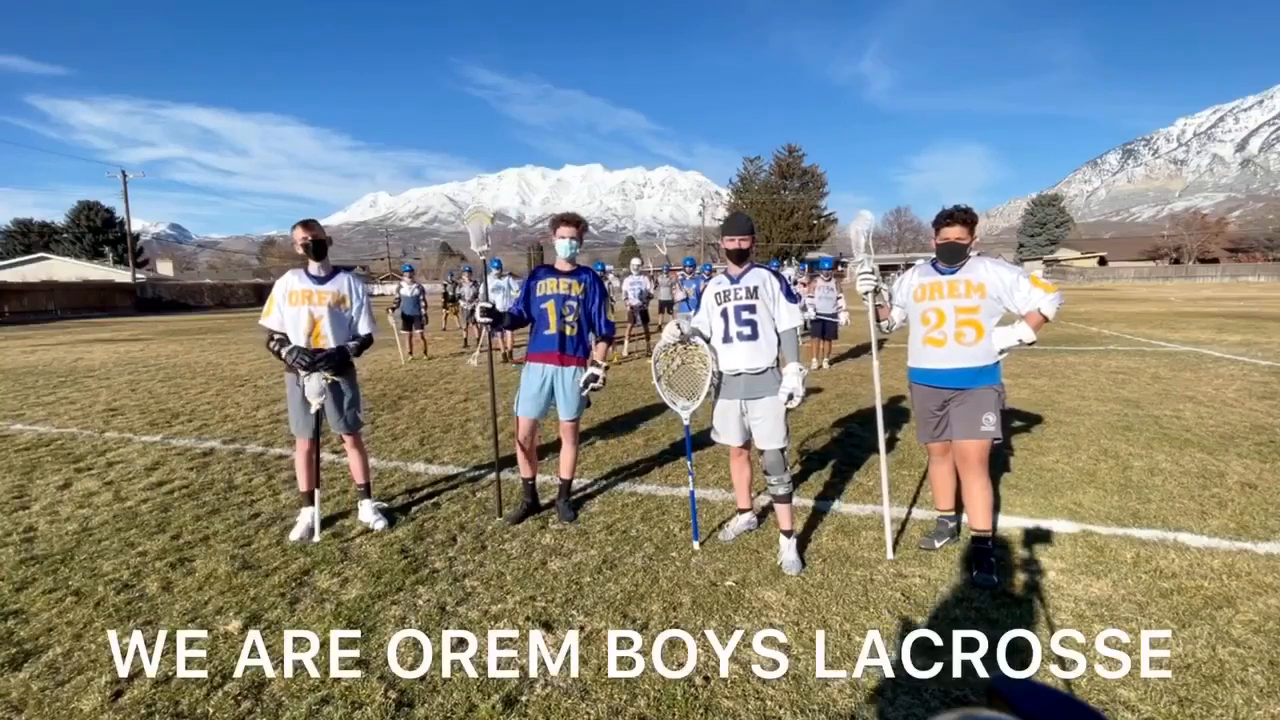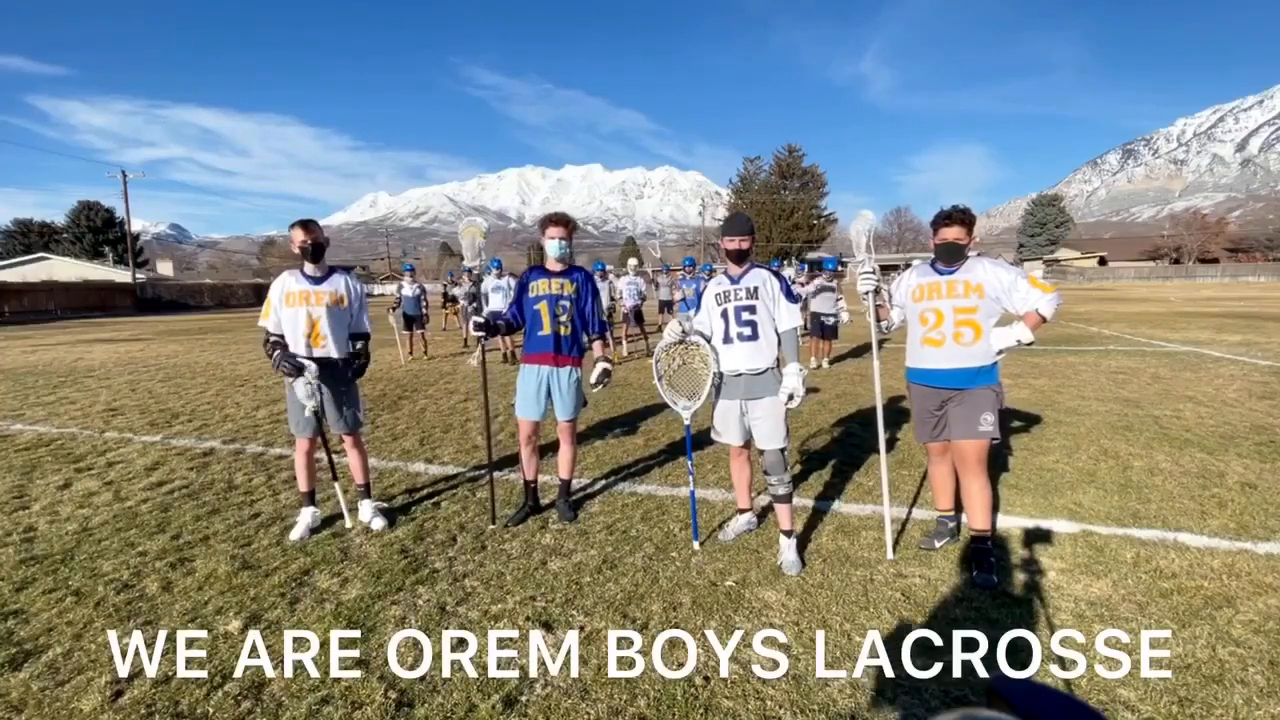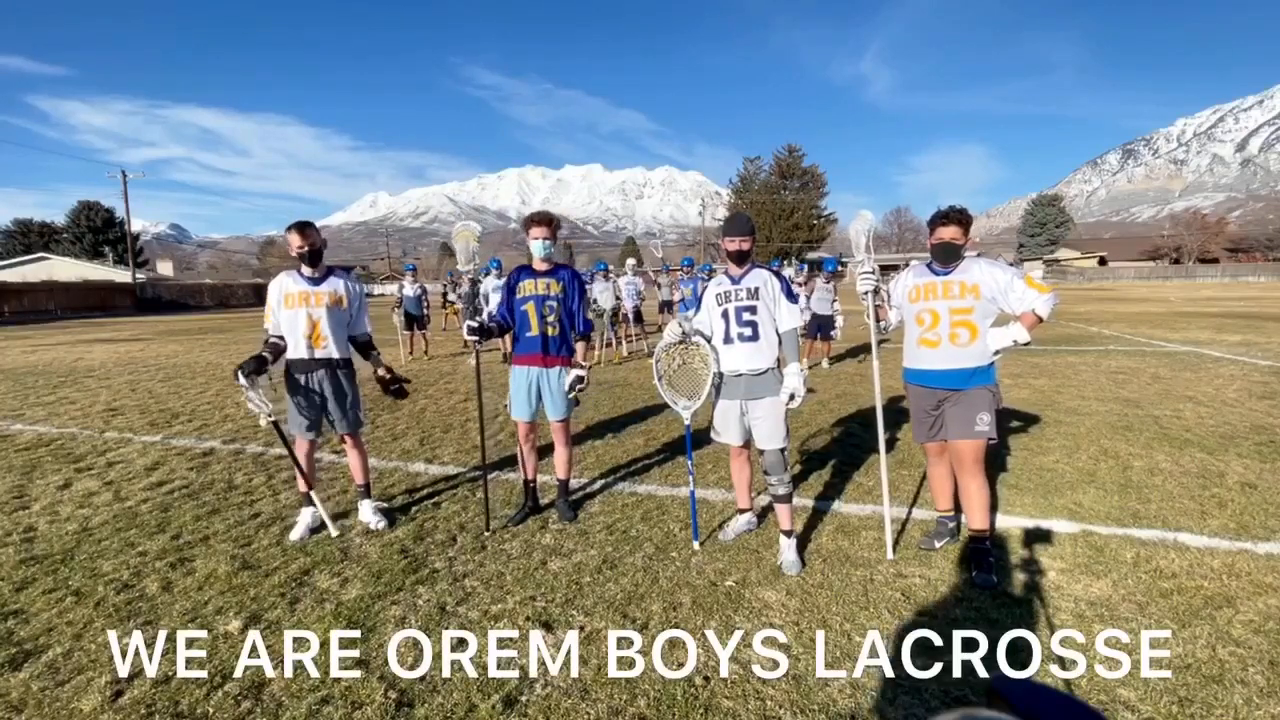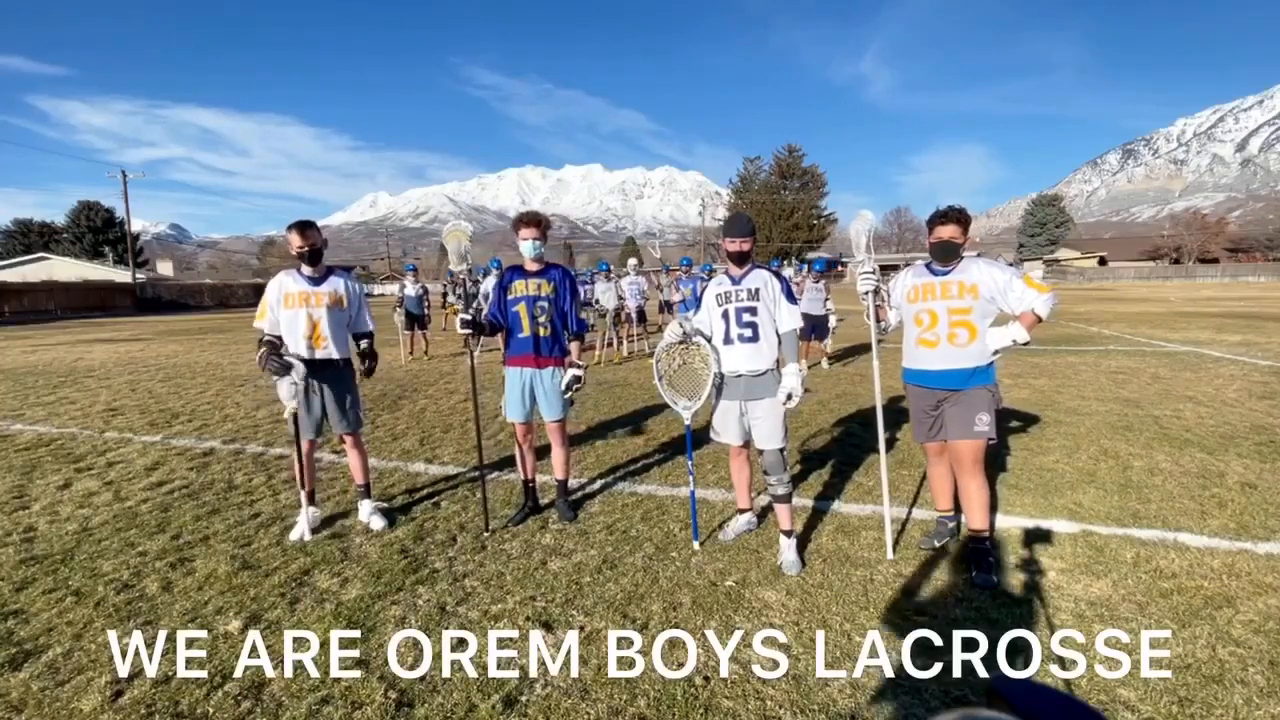
dt=0.4s
person 1, frame 1
left shoulder: (994, 273)
right shoulder: (913, 278)
left elbow: (1047, 297)
right elbow: (889, 319)
left wrist: (1017, 334)
right wrist: (875, 295)
left hip: (977, 383)
right hip: (927, 383)
left knee: (973, 461)
right knee: (938, 453)
left ankle: (983, 547)
right ankle: (947, 523)
person 1, frame 2
left shoulder: (993, 273)
right shoulder: (912, 278)
left elbow: (1046, 297)
right elbow: (887, 319)
left wrist: (1015, 335)
right wrist: (873, 295)
left hip: (975, 383)
right hip: (925, 383)
left knee: (971, 462)
right knee: (938, 453)
left ankle: (982, 547)
right ankle: (947, 523)
person 1, frame 3
left shoulder: (989, 274)
right shoulder: (908, 279)
left elbow: (1042, 297)
right elbow: (885, 319)
left wrist: (1011, 334)
right wrist: (872, 296)
left hip: (972, 383)
right hip: (922, 383)
left knee: (969, 462)
right knee: (936, 454)
left ankle: (981, 547)
right ankle: (947, 523)
person 1, frame 4
left shoulder: (988, 274)
right shoulder: (908, 279)
left elbow: (1041, 297)
right elbow: (885, 319)
left wrist: (1011, 335)
right wrist: (871, 296)
left hip: (971, 383)
right hip: (922, 383)
left knee: (969, 463)
right knee: (936, 454)
left ankle: (980, 546)
right ankle: (946, 523)
person 2, frame 1
left shoulder: (770, 279)
right shoulder: (712, 288)
left elbow: (787, 327)
right elbow: (704, 330)
left wrist: (793, 369)
right wrist: (683, 328)
left hip: (765, 381)
right hip: (727, 383)
left knee: (774, 459)
right knee: (737, 450)
left ankle: (787, 539)
right ankle: (745, 514)
person 2, frame 2
left shoulder: (770, 279)
right shoulder: (712, 288)
left elbow: (788, 328)
right elbow: (704, 331)
left wrist: (793, 371)
right wrist: (683, 329)
left hip: (765, 381)
right hip: (727, 383)
left knee: (774, 459)
right knee: (737, 450)
left ankle: (787, 539)
right ankle: (745, 514)
person 2, frame 3
left shoulder: (771, 280)
right shoulder: (713, 288)
left elbow: (788, 328)
right elbow: (705, 330)
left wrist: (794, 370)
right wrist: (683, 328)
left hip: (765, 381)
right hip: (728, 383)
left knee: (774, 459)
right knee: (737, 450)
left ankle: (787, 539)
right ankle: (745, 514)
person 2, frame 4
left shoulder: (771, 280)
right shoulder: (713, 287)
left elbow: (788, 329)
right elbow: (704, 330)
left wrist: (792, 370)
right wrist: (682, 328)
left hip: (765, 382)
right hip: (727, 383)
left knee: (773, 459)
right knee: (736, 450)
left ankle: (787, 539)
right ankle: (745, 514)
person 3, frame 1
left shoulder: (350, 284)
right shoulder: (287, 283)
left elbow: (366, 336)
right elbow: (272, 337)
left wrist: (341, 353)
right wrist: (290, 352)
left hip: (339, 372)
right hip: (301, 374)
left knee: (352, 437)
right knee: (305, 442)
left ankle: (366, 504)
right ankle: (308, 511)
person 3, frame 2
left shoulder: (348, 284)
right shoulder: (283, 284)
left elbow: (361, 332)
right elbow: (271, 336)
left wrist: (360, 356)
right wrist: (280, 357)
left hip: (339, 371)
right hip: (300, 374)
left knee: (351, 438)
right knee: (304, 442)
left ankle: (366, 504)
right ankle: (308, 511)
person 3, frame 3
left shoulder: (347, 284)
right shoulder: (280, 285)
left elbow: (360, 336)
right elbow: (277, 337)
left wrist: (381, 368)
right wrist: (261, 361)
left hip: (339, 371)
right hip: (300, 374)
left knee: (351, 438)
right knee: (303, 443)
left ankle: (366, 503)
right ankle: (308, 510)
person 3, frame 4
left shoulder: (347, 284)
right shoulder: (280, 285)
left elbow: (362, 331)
right elbow: (271, 334)
left wrist: (367, 352)
right wrist: (267, 355)
left hip: (338, 371)
right hip: (300, 374)
left knee: (351, 438)
right knee: (305, 443)
left ankle: (366, 504)
right ankle: (309, 510)
person 4, frame 1
left shoulder: (589, 279)
right shoulder: (537, 276)
left elbow: (603, 328)
right elbow: (520, 316)
left wrist: (598, 365)
right wrist: (497, 317)
left hip: (573, 365)
right hip: (537, 363)
left knee: (569, 432)
right knee: (523, 433)
left ankle: (563, 497)
right ankle: (529, 498)
person 4, frame 2
left shoulder: (581, 278)
right shoulder: (529, 277)
left elbow: (595, 325)
right elbow: (515, 319)
left wrist: (602, 360)
right wrist: (491, 327)
left hip: (568, 365)
right hip: (532, 364)
left knee: (567, 432)
right knee: (527, 435)
left ankle: (564, 497)
right ankle: (530, 499)
person 4, frame 3
left shoulder: (568, 276)
right shoulder: (517, 277)
left elbow: (581, 325)
right elbow: (504, 320)
left wrist: (580, 364)
right wrist: (485, 330)
left hip: (558, 365)
right hip: (523, 364)
left knee: (561, 432)
right knee: (525, 434)
left ankle: (563, 497)
right ankle: (530, 499)
person 4, frame 4
left shoulder: (560, 276)
right shoulder: (508, 277)
left elbow: (574, 325)
right elbow: (497, 321)
left wrist: (576, 364)
right wrist: (478, 326)
left hip: (551, 365)
right hip: (517, 366)
left knee: (557, 432)
right knee: (522, 435)
left ankle: (562, 497)
right ankle: (530, 499)
